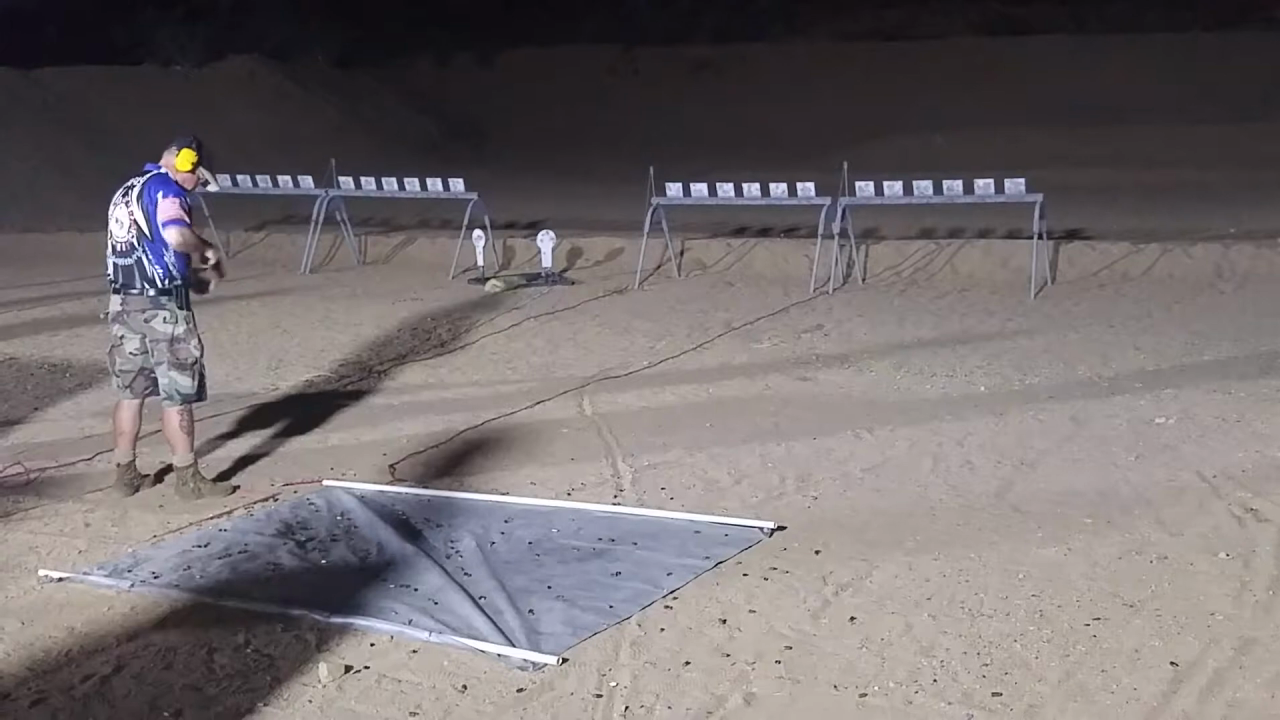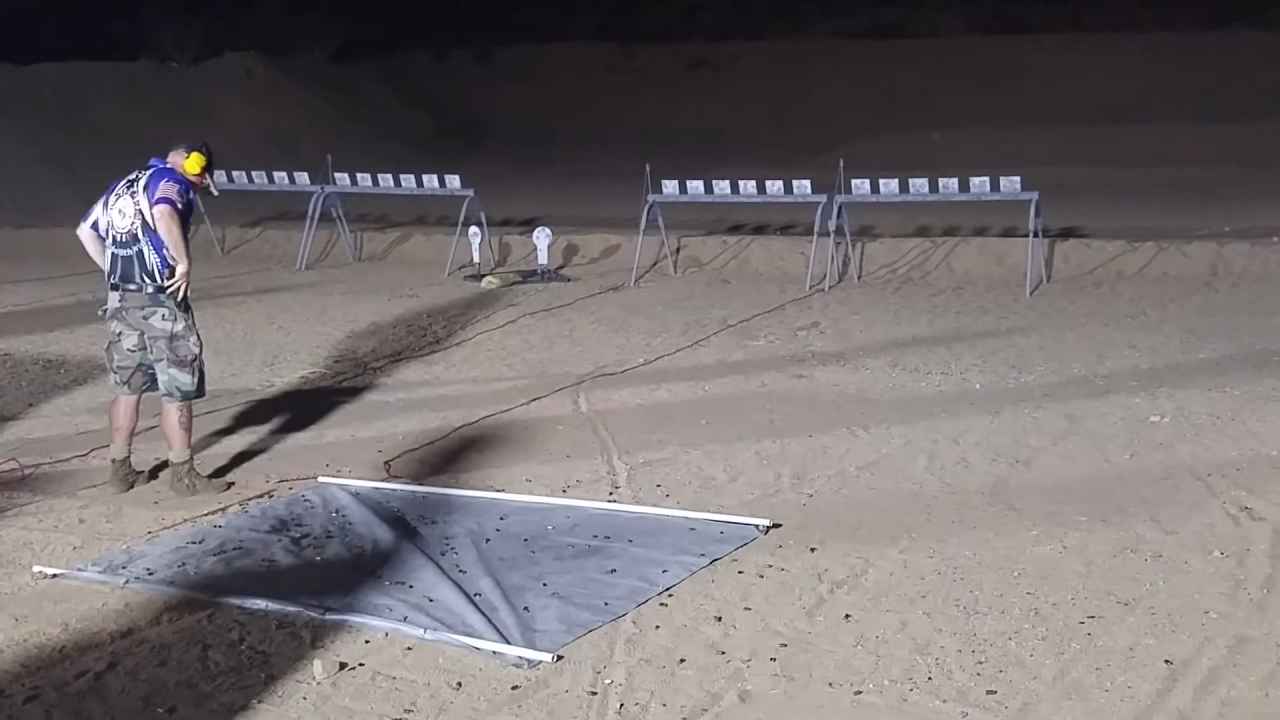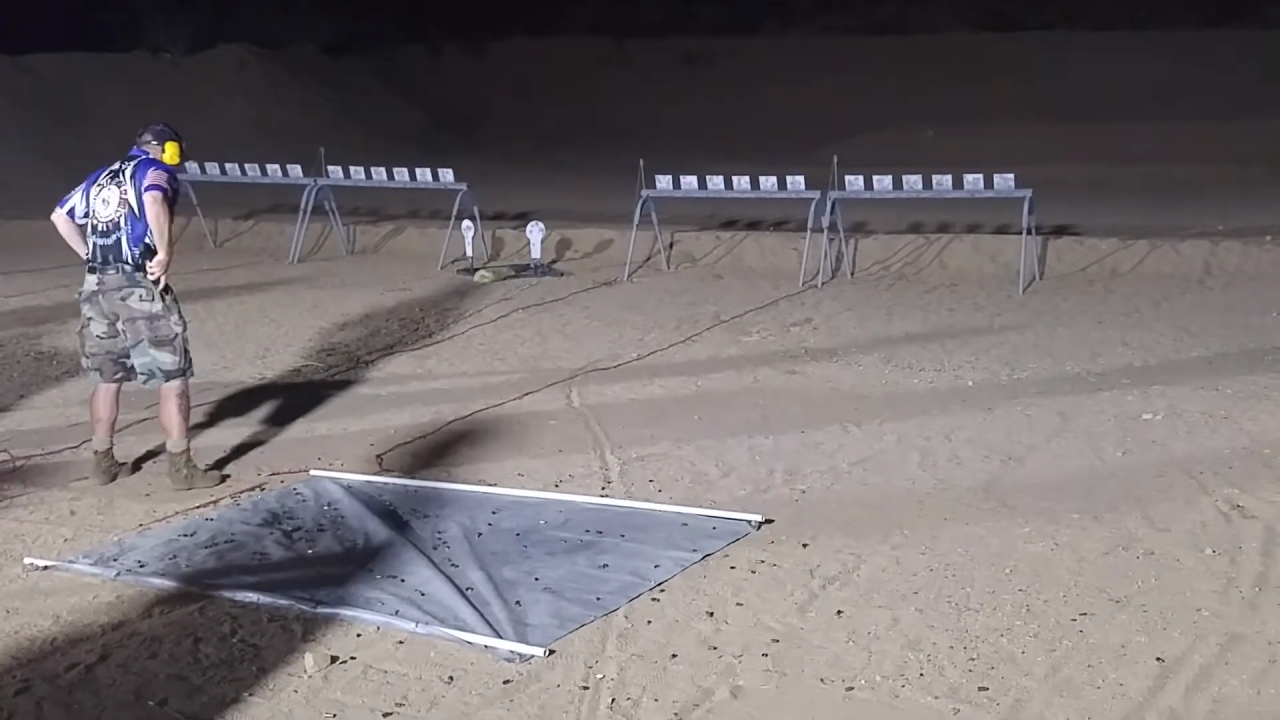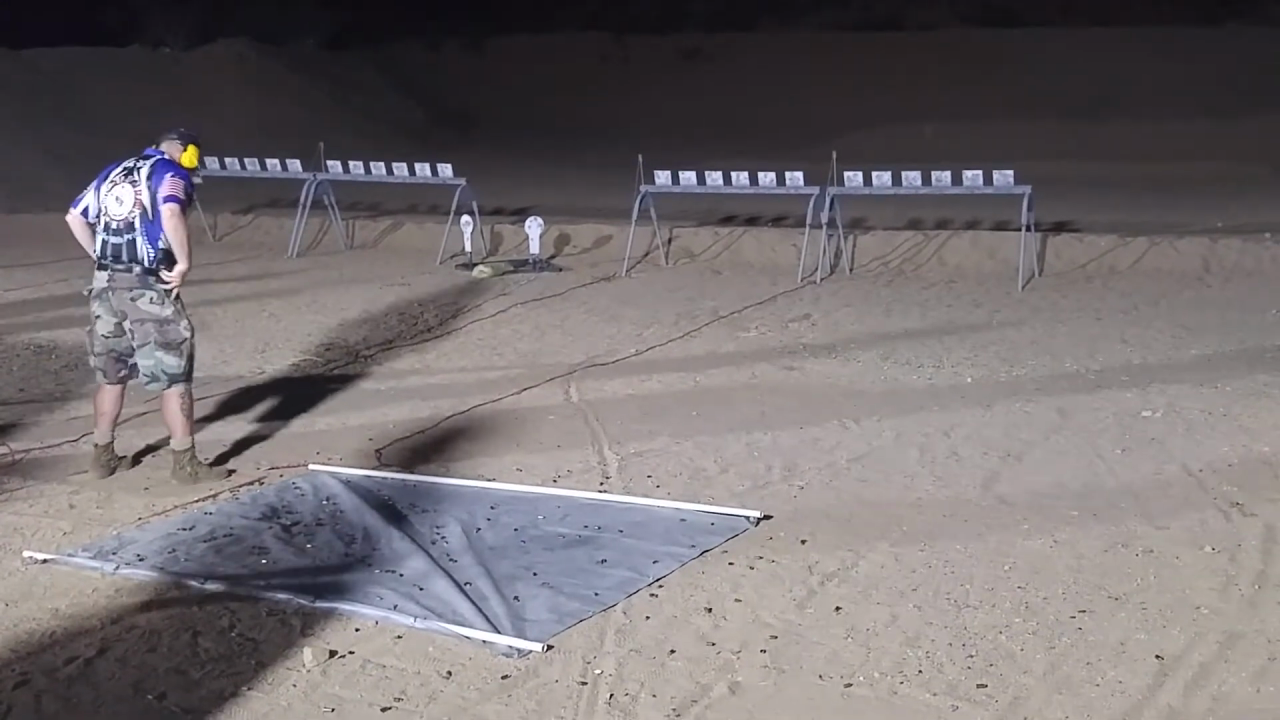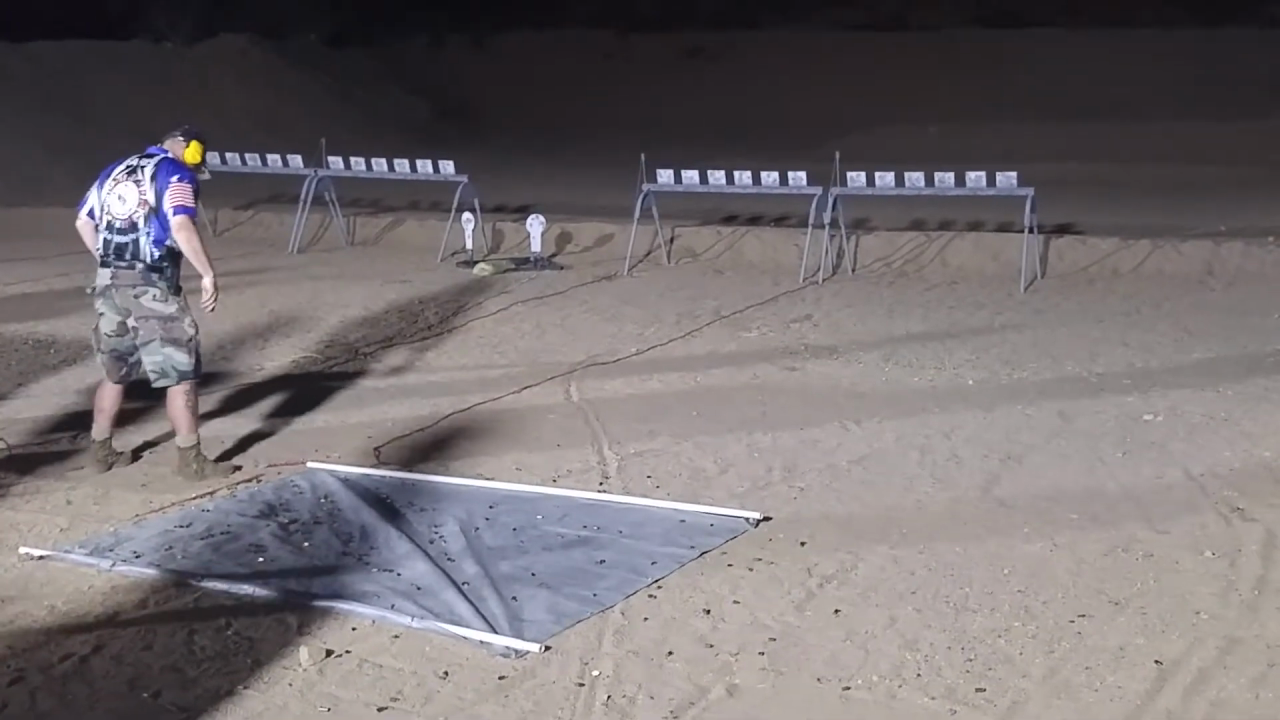
dt=1s
person 1, frame 1
left shoulder: (127, 189)
right shoulder: (166, 188)
right elbow: (176, 236)
left wrist: (192, 263)
right wrist: (205, 249)
left hip: (123, 302)
right hip: (162, 305)
left knee: (130, 391)
right knee: (178, 394)
left ankle: (126, 473)
right ankle: (188, 478)
person 1, frame 2
left shoulder: (124, 185)
right shoulder: (172, 180)
left elbow: (86, 231)
right elbow: (163, 215)
right wrist: (183, 263)
left hip: (120, 298)
right hip: (160, 299)
left knee: (127, 387)
right knee: (177, 390)
left ankle: (120, 469)
right ankle: (183, 475)
person 1, frame 3
left shoulder: (102, 176)
right shoulder: (156, 170)
left elbow: (60, 216)
right elbow: (154, 202)
right wrist: (164, 255)
left hip: (97, 284)
right hip: (139, 284)
left knee: (107, 378)
right knee: (172, 375)
left ankle: (103, 462)
right ankle: (181, 466)
person 1, frame 4
left shoulder: (114, 172)
right shoulder: (173, 172)
left elbow: (75, 217)
right elbow: (171, 213)
right wrist: (183, 263)
left hip: (106, 282)
right hip: (148, 285)
left knee: (112, 373)
right knee: (174, 374)
left ankle: (103, 455)
right ankle: (185, 462)
person 1, frame 5
left shoulder: (115, 170)
right shoulder: (177, 173)
left elbow: (84, 221)
right elbow: (181, 227)
right wrist: (208, 274)
left hip: (109, 282)
right hip: (151, 285)
left knee: (114, 371)
right knee: (180, 372)
left ankle: (101, 452)
right ankle: (192, 460)
